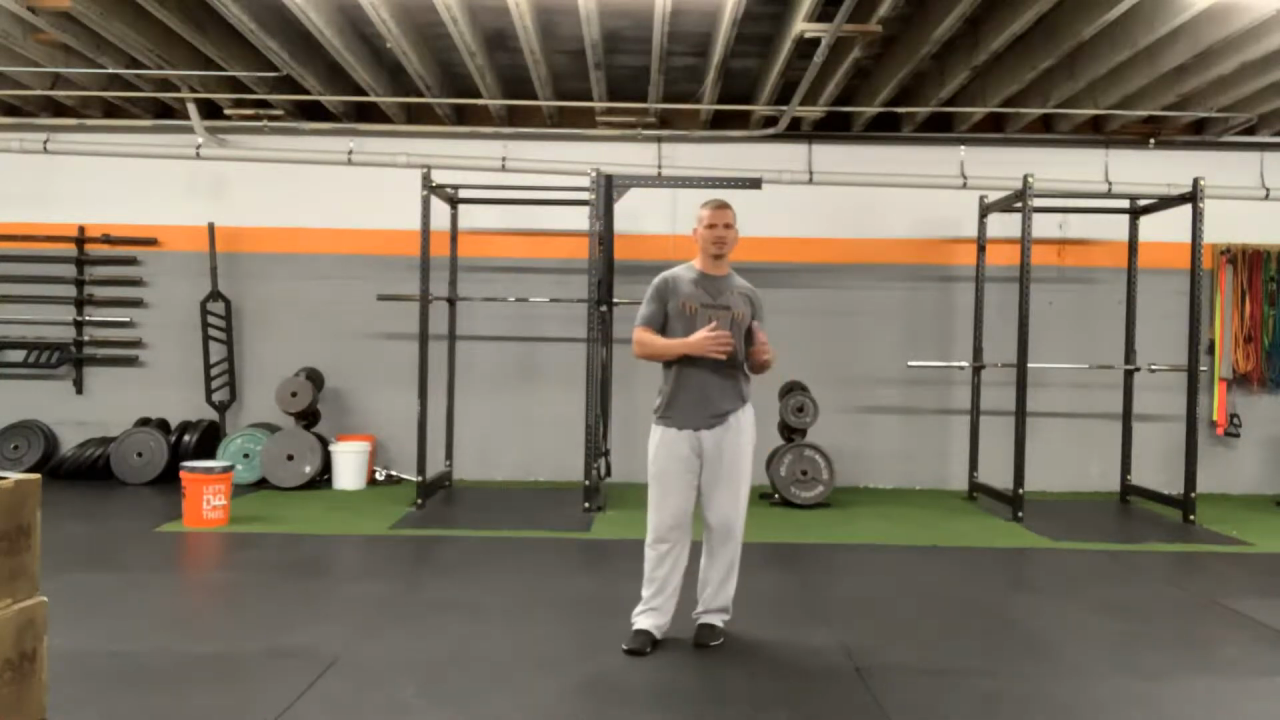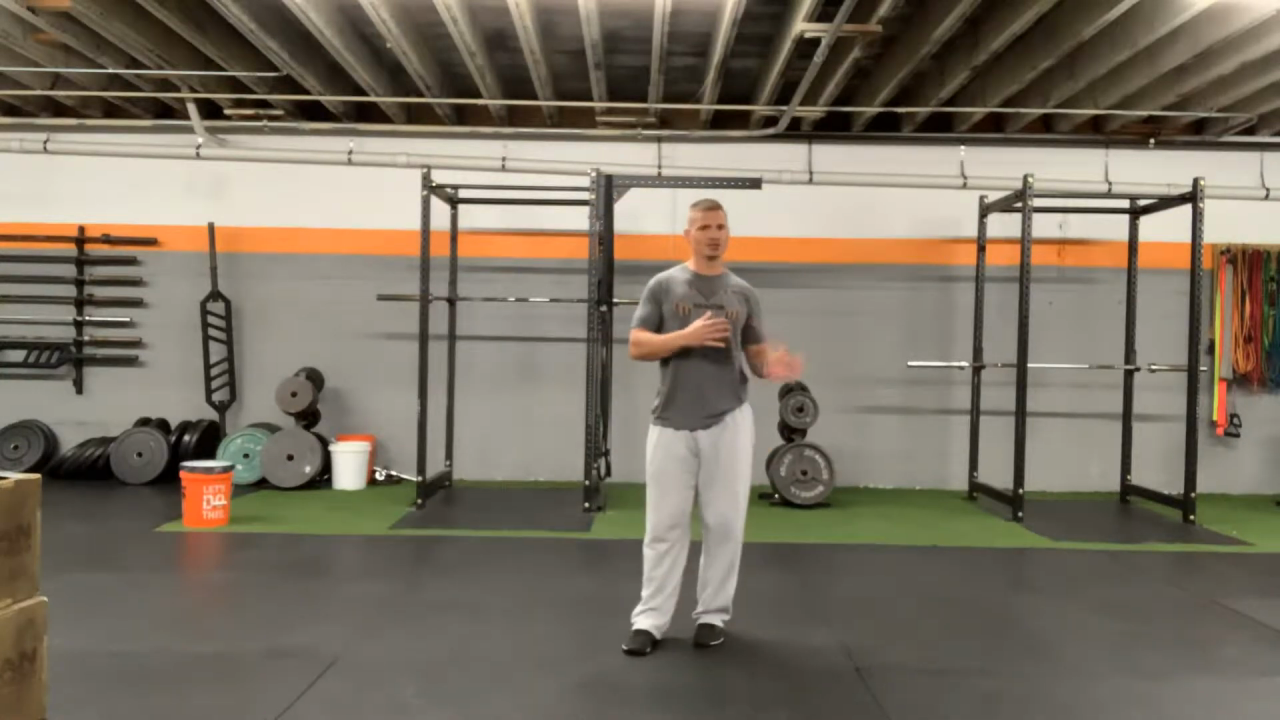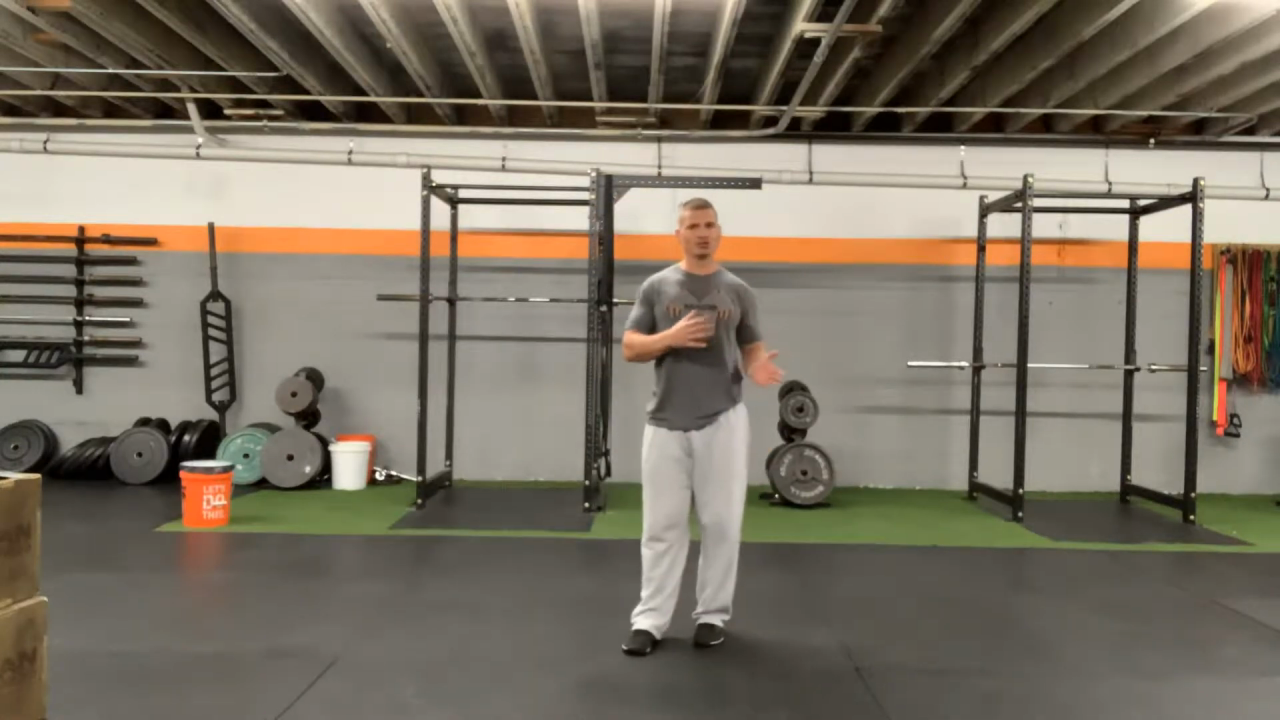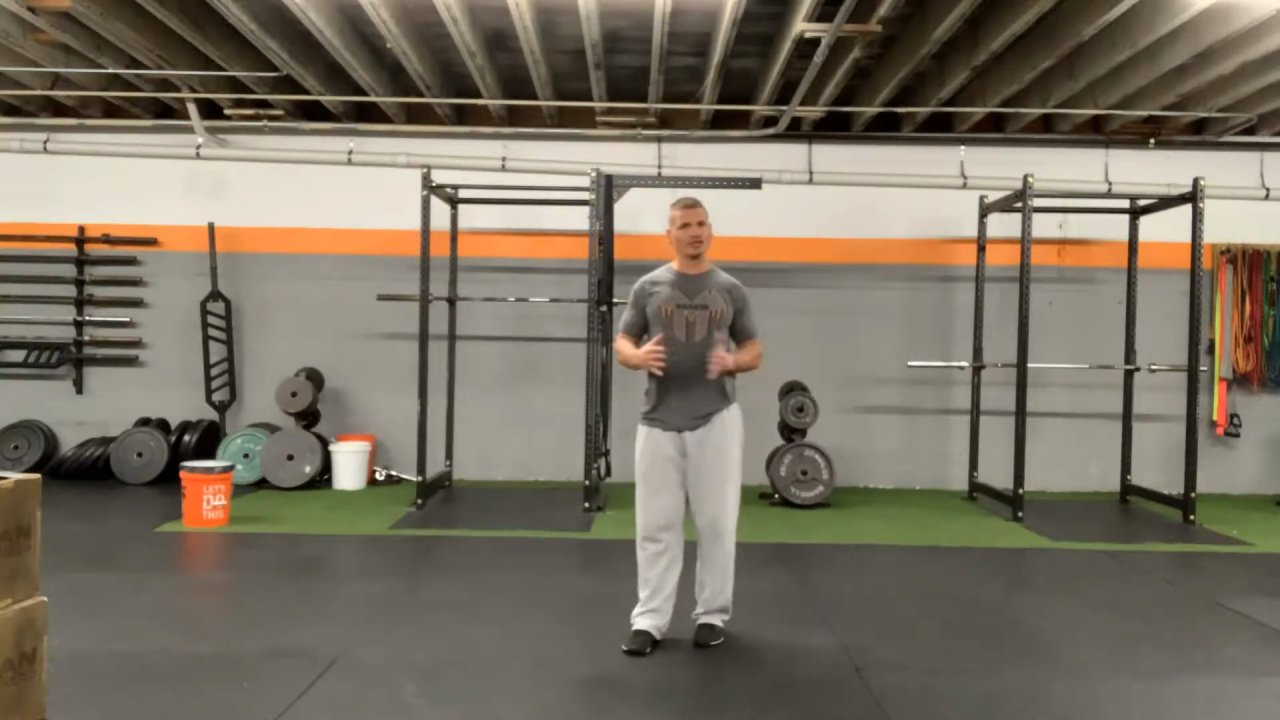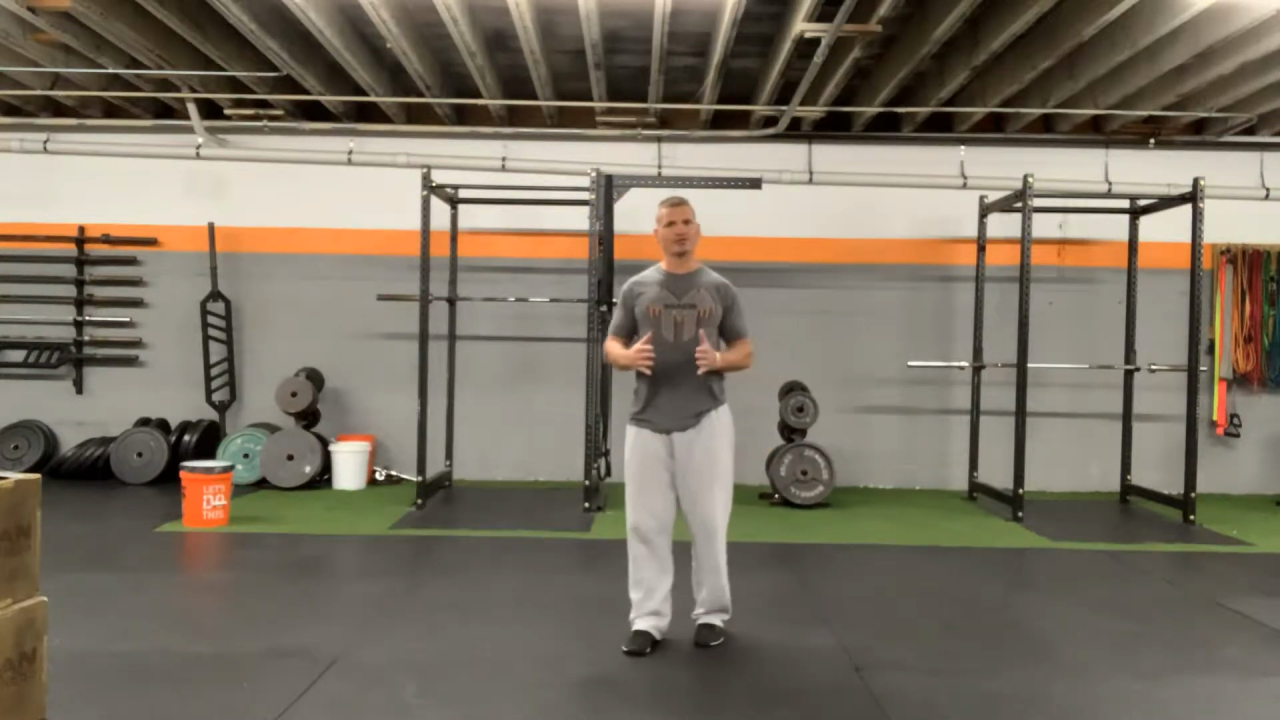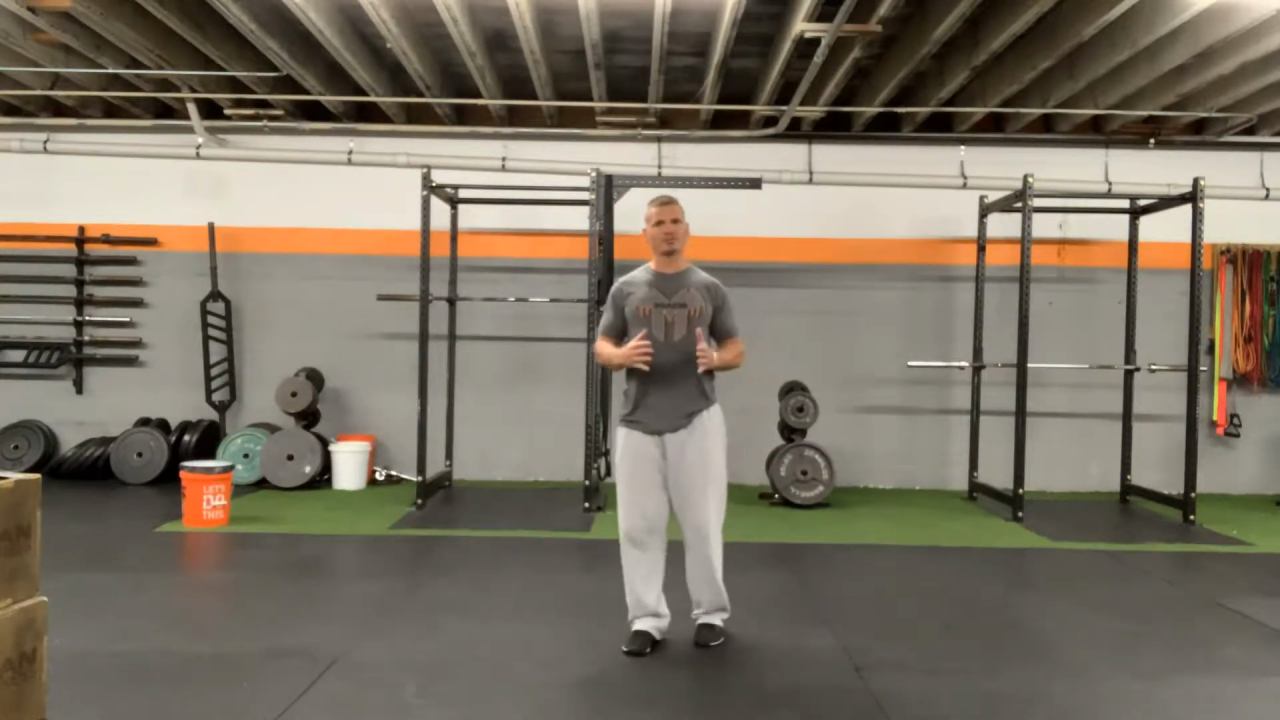
dt=0.2s
person 1, frame 1
left shoulder: (747, 294)
right shoulder: (667, 284)
left elbow: (755, 359)
right elbow: (640, 343)
left wrist: (764, 356)
right wrist: (689, 344)
left hip: (731, 421)
right hip: (674, 423)
left knee: (724, 523)
right knee: (666, 525)
left ankle: (712, 614)
right ankle: (650, 619)
person 1, frame 2
left shoulder: (743, 293)
right shoulder: (662, 285)
left elbow: (757, 352)
right elbow: (637, 345)
left wrist: (773, 365)
right wrist: (687, 337)
left hip: (729, 421)
right hip: (672, 423)
left knee: (724, 523)
right knee: (665, 525)
left ankle: (713, 614)
right ankle: (650, 619)
person 1, frame 3
left shoulder: (738, 290)
right shoulder: (656, 286)
left elbow: (754, 348)
right elbow: (630, 345)
left wrist: (759, 368)
right wrist: (669, 338)
left hip: (722, 421)
right hip: (666, 422)
left knee: (721, 523)
right knee: (662, 525)
left ankle: (712, 614)
right ankle: (650, 618)
person 1, frame 4
left shoulder: (731, 289)
right shoulder: (648, 287)
left elbow: (754, 352)
right elbow: (622, 343)
left wrist: (729, 361)
right wrist: (638, 356)
left hip: (716, 421)
right hip: (659, 423)
left knee: (716, 523)
right knee: (656, 525)
left ankle: (712, 614)
right ankle: (649, 619)
person 1, frame 5
left shoulder: (720, 288)
right shoulder: (636, 287)
left elbow: (744, 353)
right elbow: (611, 345)
left wrist: (717, 359)
right wrist: (628, 357)
left hip: (706, 422)
right hip: (648, 424)
left knee: (709, 523)
right knee: (647, 525)
left ankle: (712, 614)
right ankle: (649, 619)
person 1, frame 6
left shoulder: (710, 288)
right shoulder: (626, 288)
left elbow: (736, 351)
right elbow: (601, 348)
left wrist: (713, 358)
right wrist: (624, 355)
left hip: (698, 421)
right hip: (639, 424)
left knee: (703, 524)
right knee: (640, 527)
left ankle: (711, 613)
right ankle: (647, 619)
